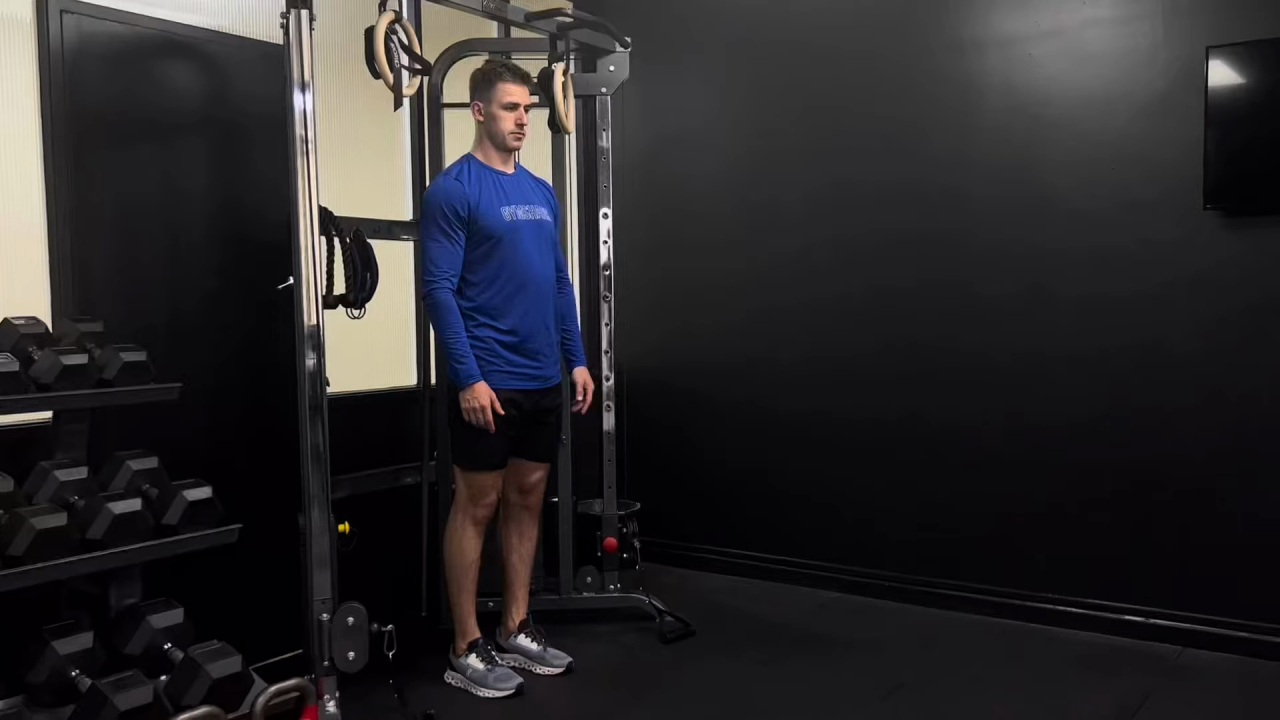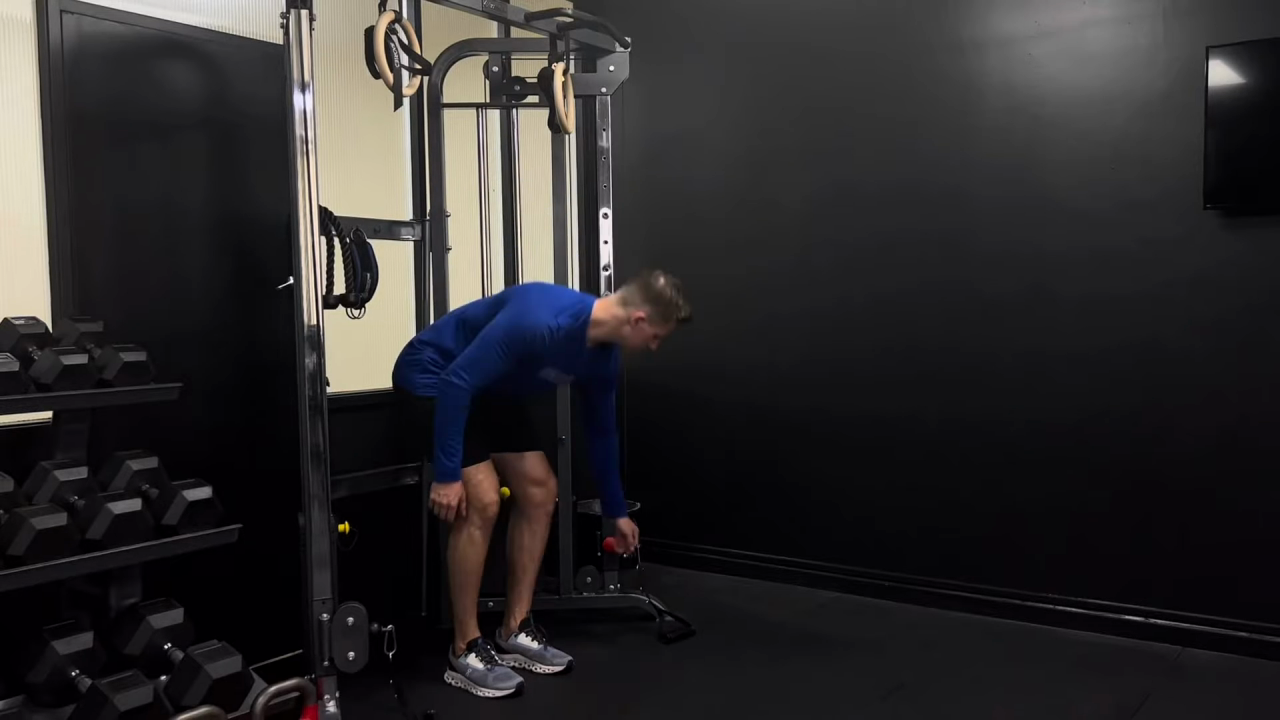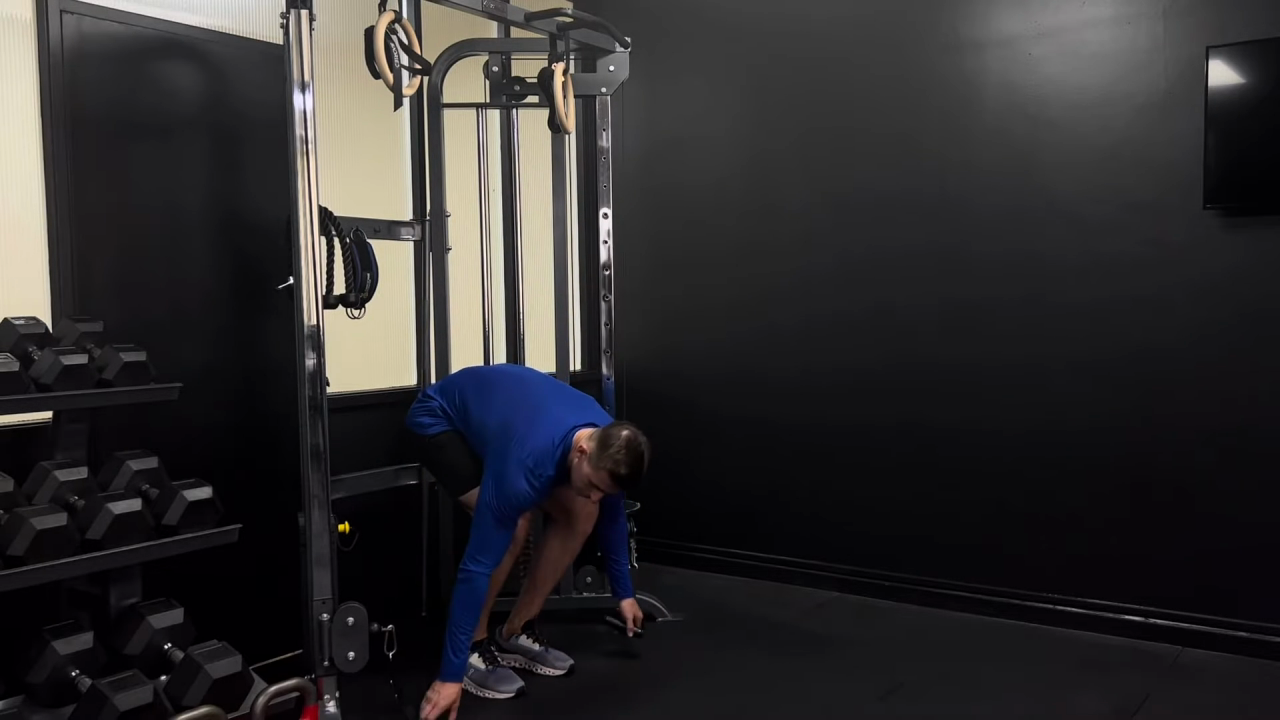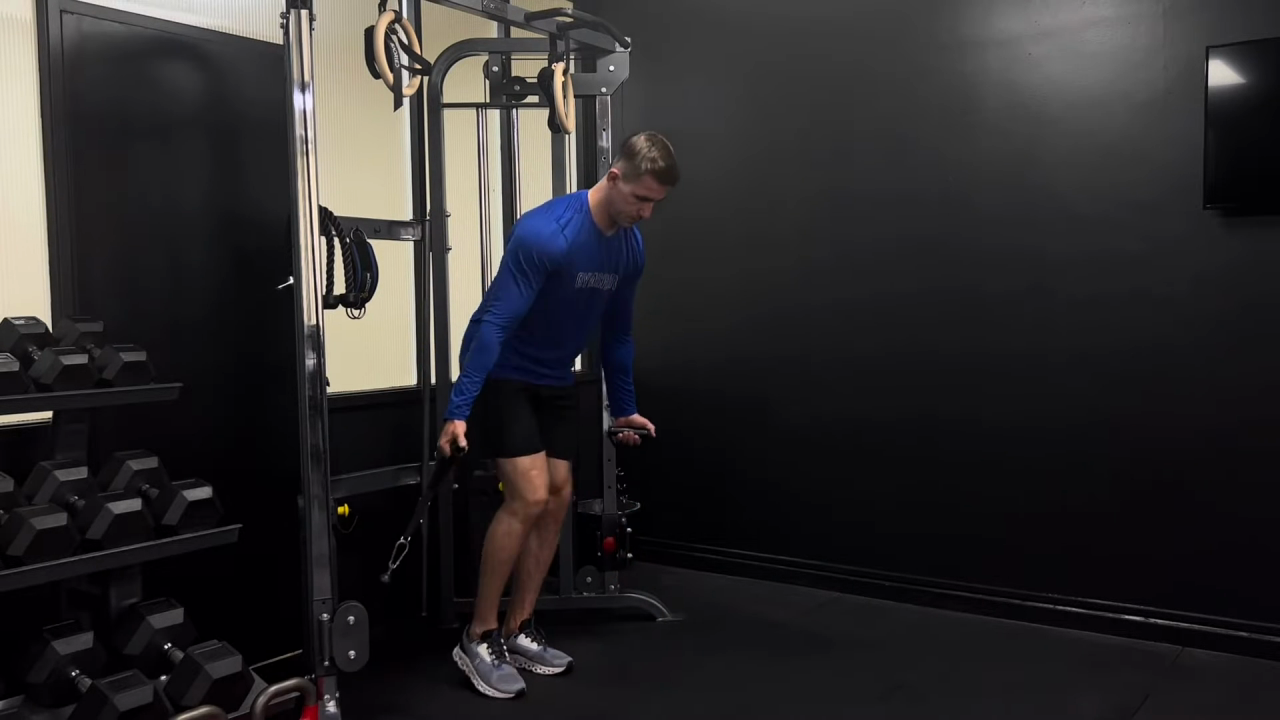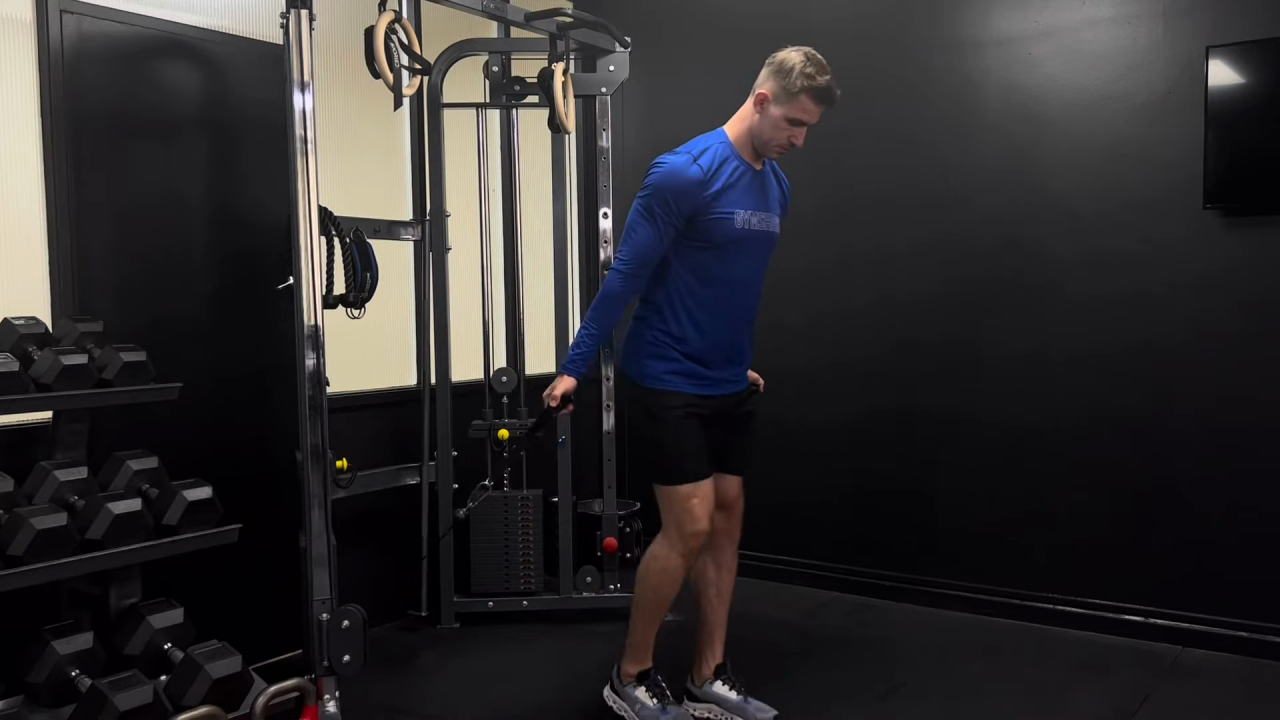
dt=1s
person 1, frame 1
left shoulder: (541, 193)
right shoulder: (453, 191)
right elbow: (439, 291)
left wrist: (576, 360)
right wrist: (468, 378)
left hip: (543, 380)
right hip: (489, 383)
left knee: (527, 500)
right knee: (478, 505)
left ankle: (516, 630)
right ankle: (466, 649)
person 1, frame 2
left shoulder: (602, 354)
right shoulder: (539, 320)
left elbow: (601, 432)
right elbow: (458, 382)
left wrist: (616, 511)
right wrist: (447, 474)
right hip: (433, 380)
left knee: (541, 488)
right knee: (482, 502)
left ankle: (515, 631)
right ankle: (465, 650)
person 1, frame 3
left shoulder: (609, 445)
right shoulder: (522, 470)
left elbow: (611, 516)
right elbow: (477, 566)
left wrist: (624, 593)
right wrist: (449, 675)
left hip: (497, 404)
right hip: (439, 420)
left knee: (581, 513)
right knee: (513, 525)
left ankle: (515, 633)
right ankle: (472, 648)
person 1, frame 4
left shoulder: (630, 248)
right shoulder: (546, 234)
left elbow: (617, 333)
right elbow: (494, 324)
left wrist: (625, 408)
right wrist: (459, 411)
left hip: (553, 380)
right hip: (501, 374)
left knee: (557, 498)
right knee: (529, 497)
left ankle: (517, 630)
right ankle: (478, 636)
person 1, frame 5
left shoulder: (775, 185)
right shoulder: (684, 173)
right elbow: (626, 275)
right wrist: (576, 366)
left hip: (728, 387)
right hip: (665, 384)
left knee: (725, 522)
right knee: (689, 528)
